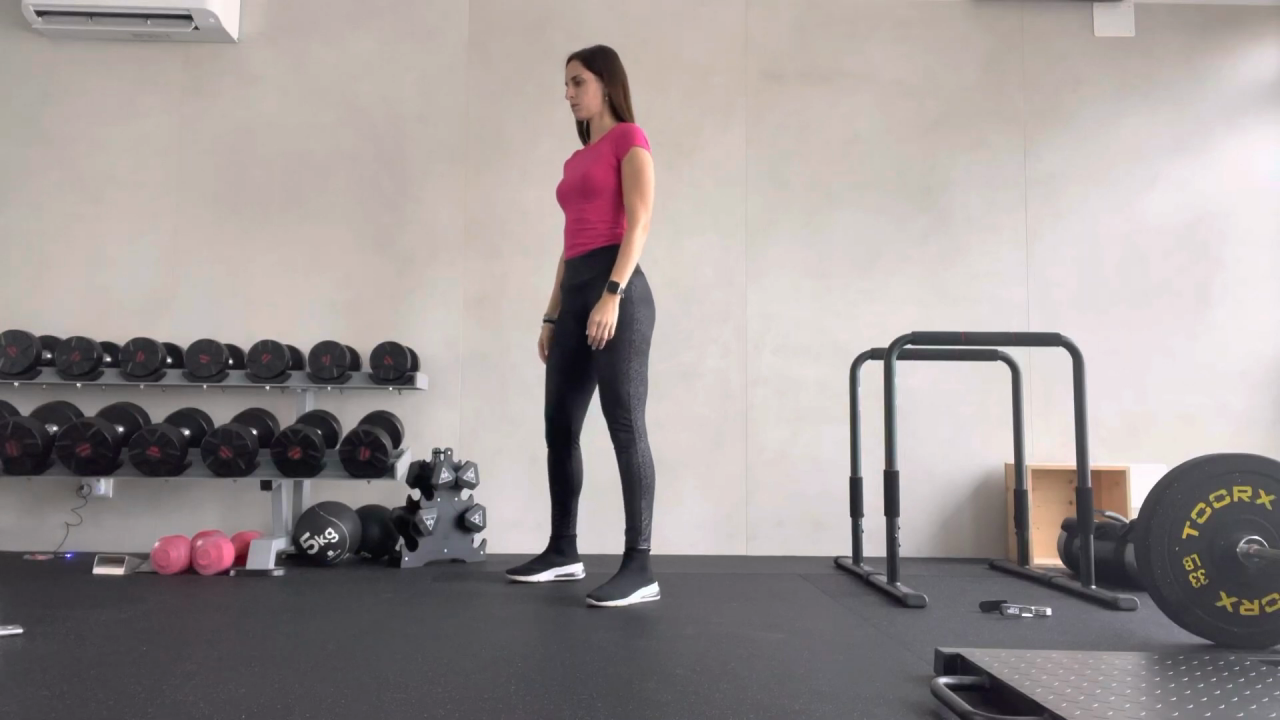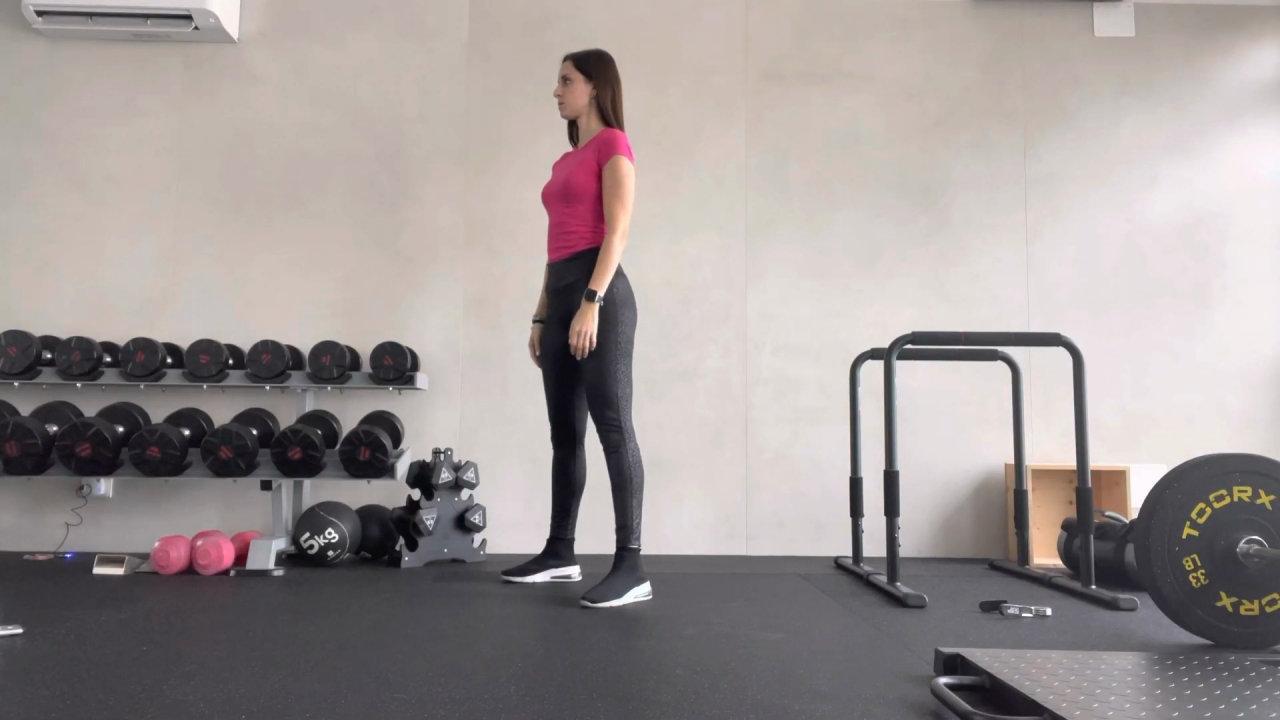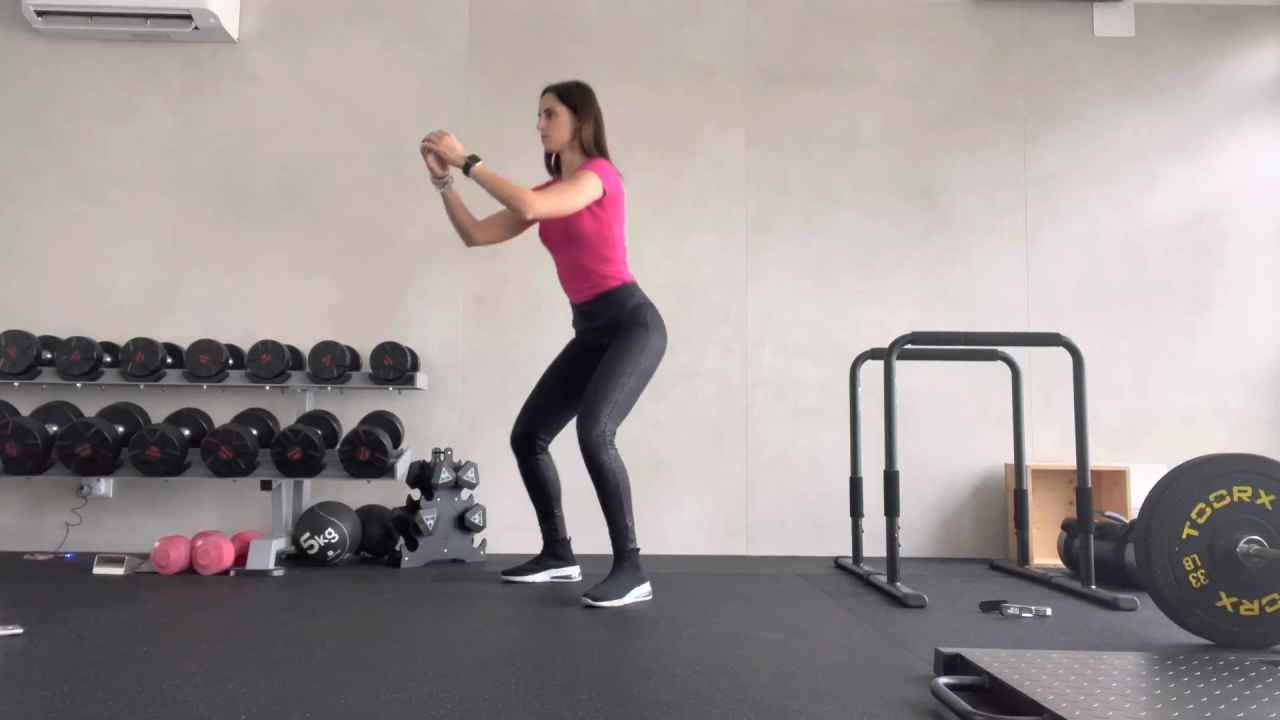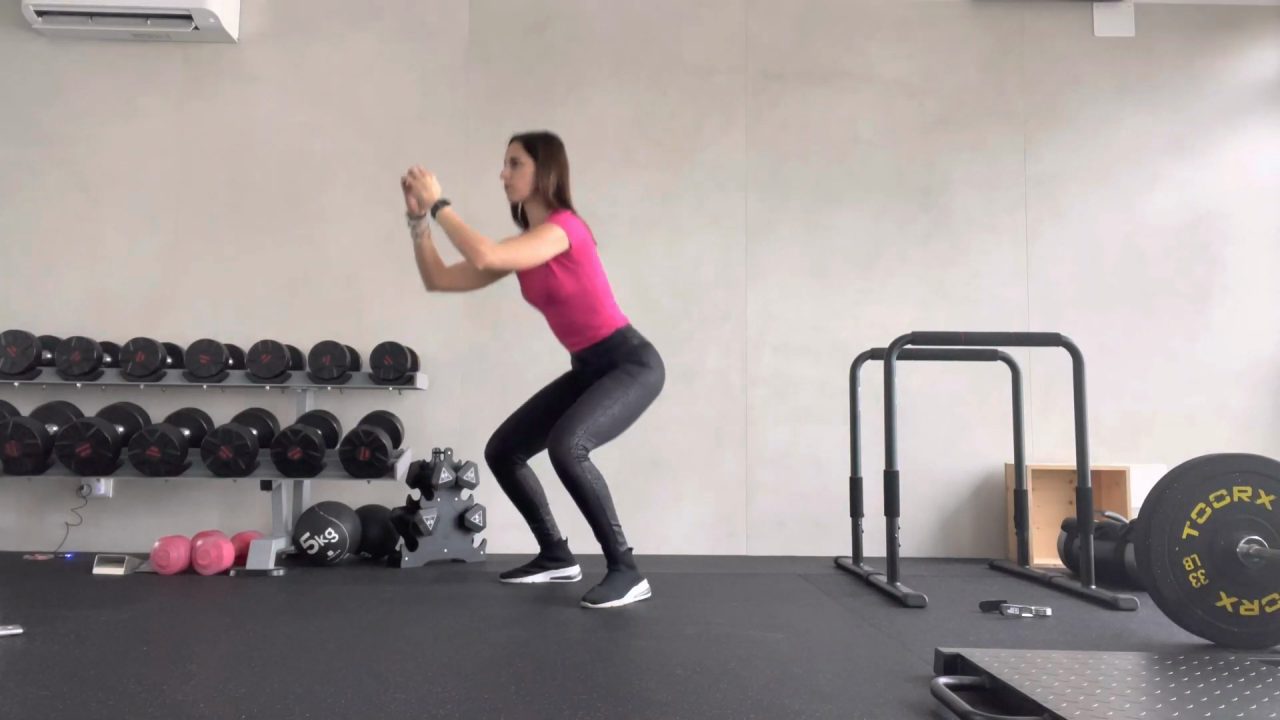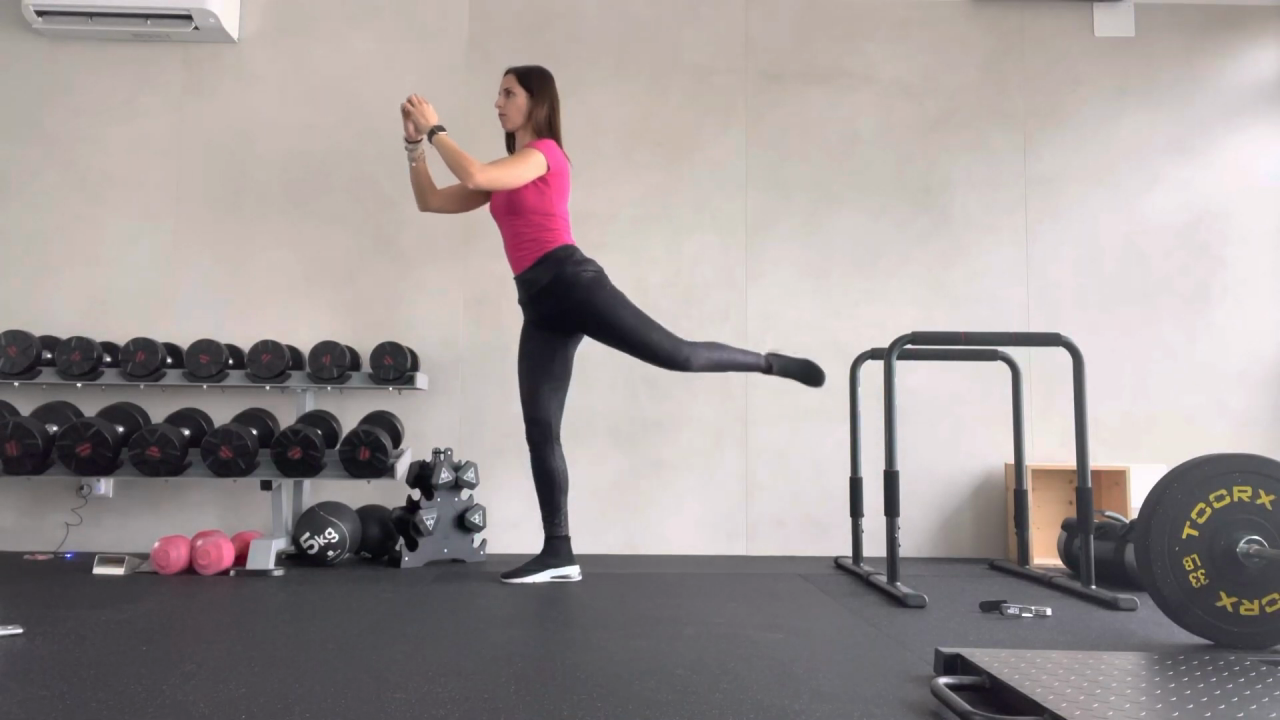
dt=1s
person 1, frame 1
left shoulder: (630, 139)
right shoulder: (577, 160)
left elbow: (638, 222)
left wrist: (612, 294)
right wrist: (551, 316)
left hip: (616, 289)
right hip: (577, 294)
left knee: (625, 428)
right knee: (559, 428)
left ankle: (639, 567)
right ankle: (563, 549)
person 1, frame 2
left shoulder: (613, 145)
right shoulder: (566, 161)
left elbow: (617, 231)
left wrist: (591, 303)
right wrist: (541, 316)
left hip: (598, 292)
right hip: (562, 294)
left knee: (612, 426)
right knee: (564, 431)
left ankle: (631, 566)
right ankle: (560, 551)
person 1, frame 3
left shoulder: (599, 173)
right shoulder: (546, 192)
left elbow: (530, 206)
right elbow: (478, 234)
left wrist: (470, 161)
right wrist: (444, 178)
left hip: (631, 324)
right hip: (590, 332)
left knee: (594, 432)
right knee: (527, 436)
left ankle: (630, 568)
right ankle: (558, 553)
person 1, frame 4
left shoulder: (563, 226)
right shoulder: (524, 246)
left elbow: (485, 257)
right elbow: (438, 280)
left wrist: (439, 203)
right wrist: (419, 218)
left hip: (633, 364)
right hip: (590, 369)
left knee: (566, 445)
right knee: (502, 450)
left ankle: (626, 569)
right ankle: (556, 554)
person 1, frame 5
left shoulder: (544, 153)
right shoulder: (506, 171)
left elbow: (473, 176)
right elbow: (431, 201)
left wrist: (435, 128)
right wrist: (415, 141)
left hip: (573, 281)
right hip: (538, 303)
left knee: (675, 354)
right knee: (540, 430)
left ankle: (776, 364)
right ankle: (558, 553)
